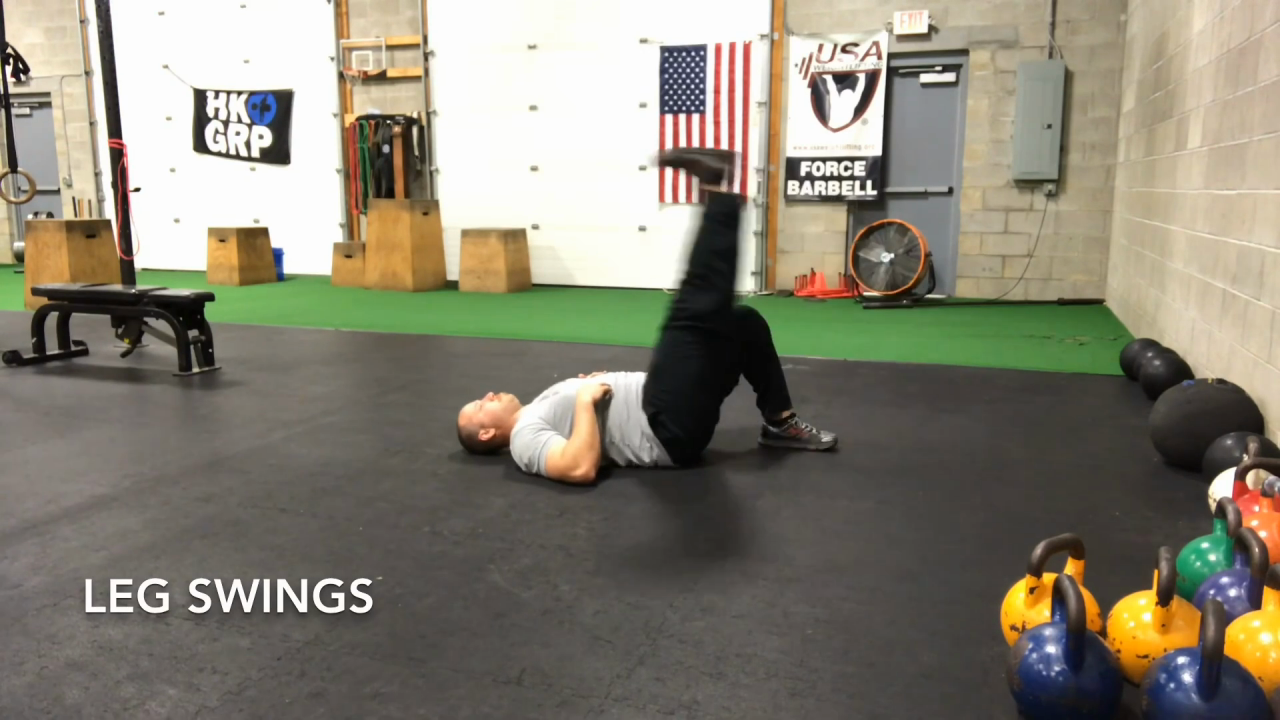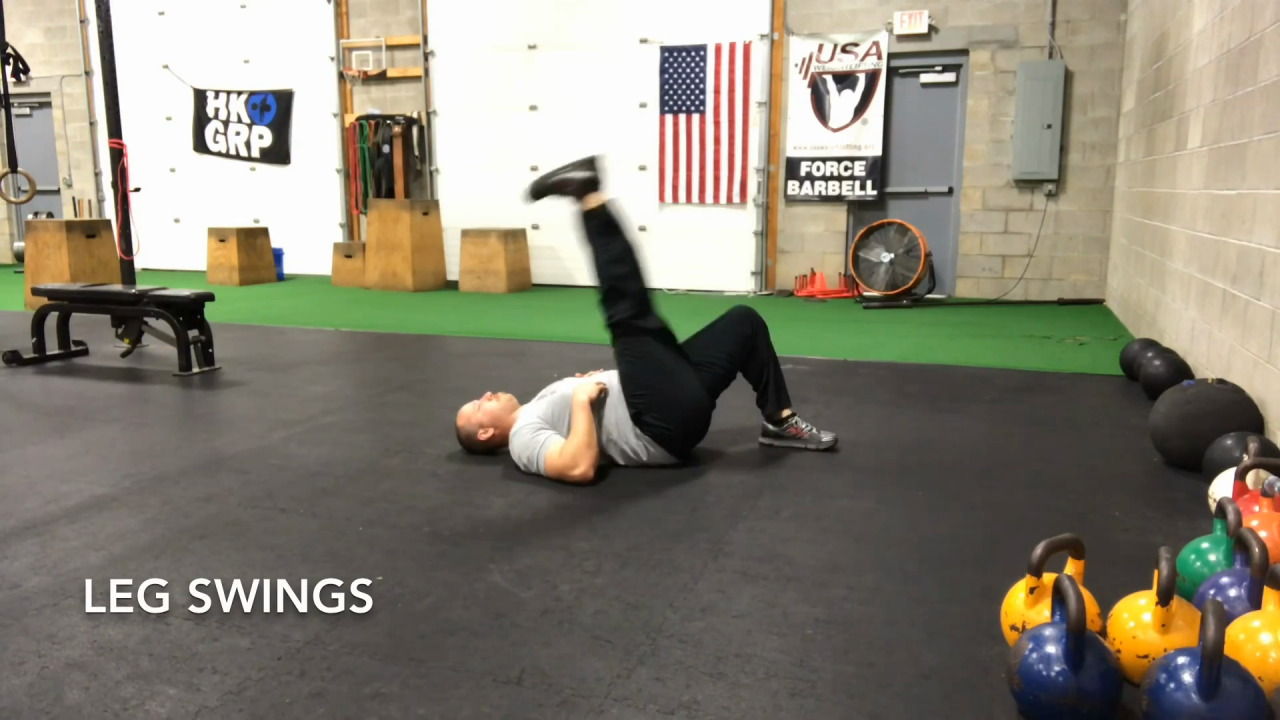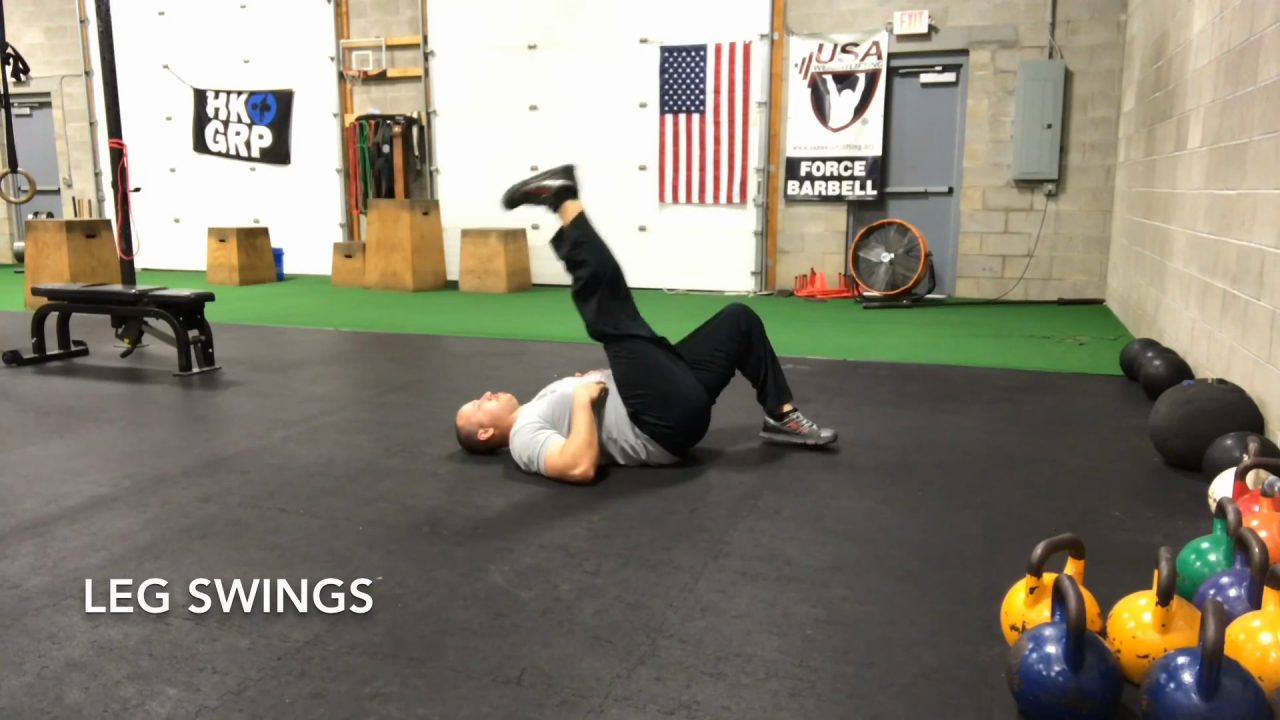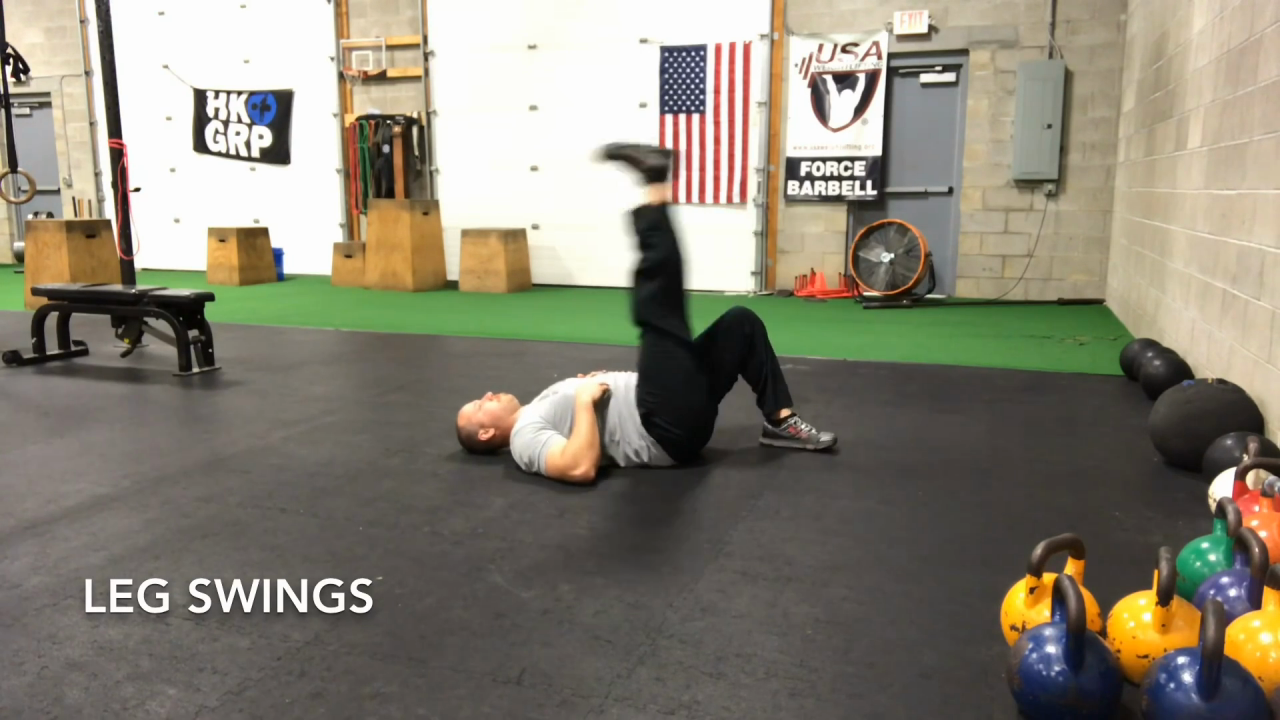
dt=0.2s
person 1, frame 1
left shoulder: (538, 410)
right shoulder: (526, 440)
right elbow: (583, 468)
left wrist: (592, 383)
right wrist: (586, 401)
left hip: (662, 405)
right hip: (672, 429)
left knee: (744, 321)
right knee: (694, 317)
left ankle: (781, 423)
person 1, frame 2
left shoulder: (536, 411)
right shoulder: (524, 438)
right elbow: (581, 468)
left wrist: (590, 383)
right wrist: (583, 400)
left hip: (672, 403)
right hip: (668, 423)
left knee: (743, 321)
right knee: (630, 313)
left ankle: (780, 421)
person 1, frame 3
left shoulder: (535, 410)
right shoulder: (524, 438)
right elbow: (581, 468)
left wrist: (589, 384)
right wrist: (583, 400)
left hip: (677, 400)
right hip: (669, 419)
left knee: (739, 320)
right knee: (610, 316)
left ankle: (782, 416)
person 1, frame 4
left shoulder: (537, 411)
right shoulder: (526, 439)
right elbow: (582, 467)
left wrist: (591, 383)
right wrist: (585, 400)
left hip: (678, 413)
right hip: (674, 426)
left knee: (741, 322)
right knee: (657, 309)
left ankle: (781, 421)
